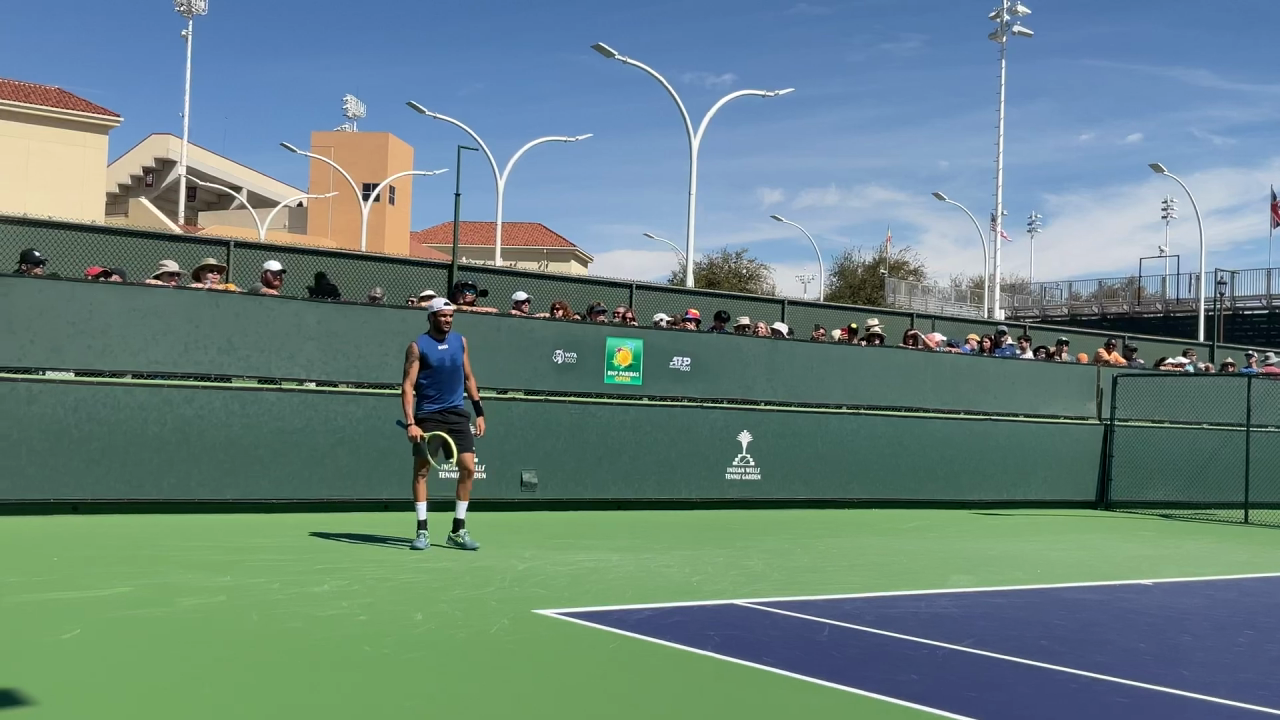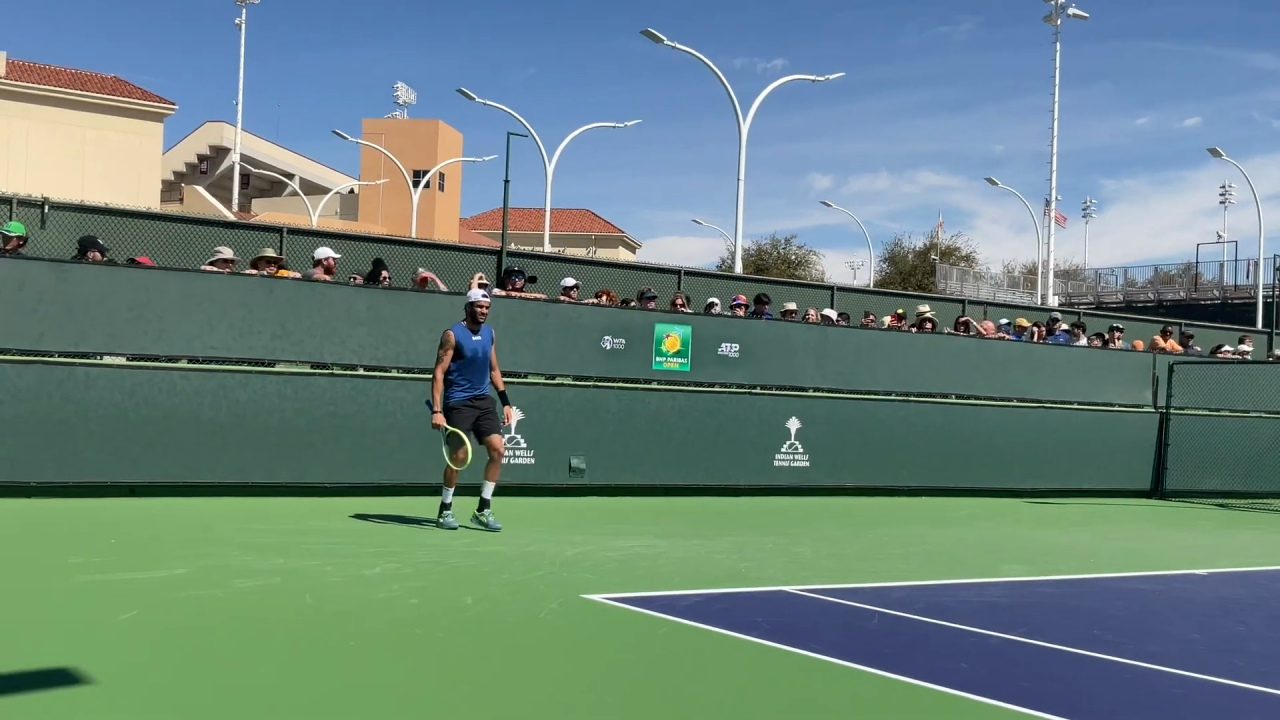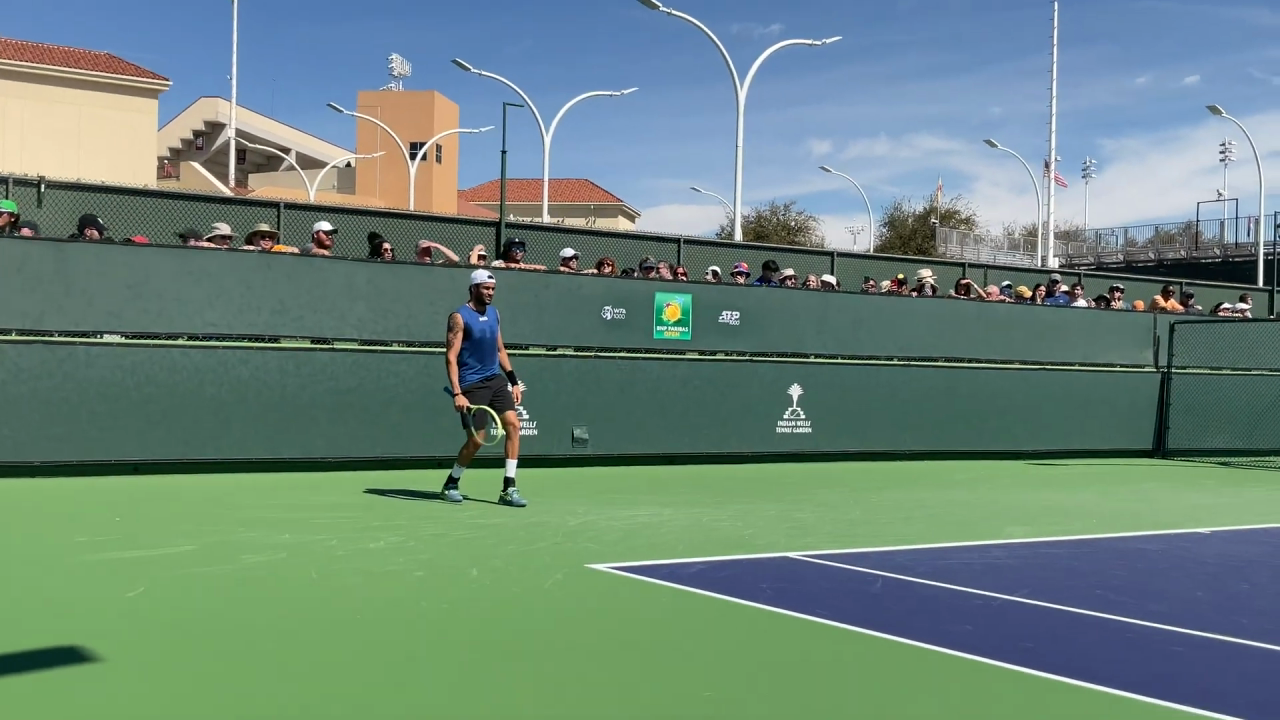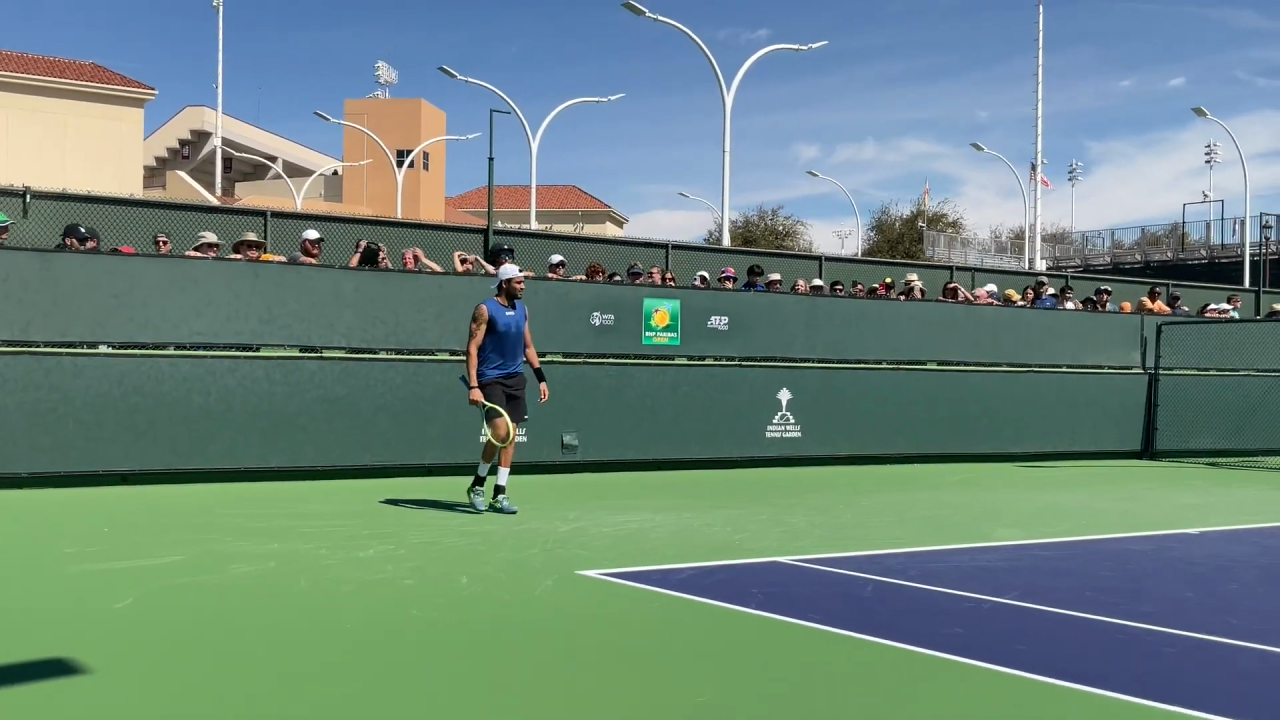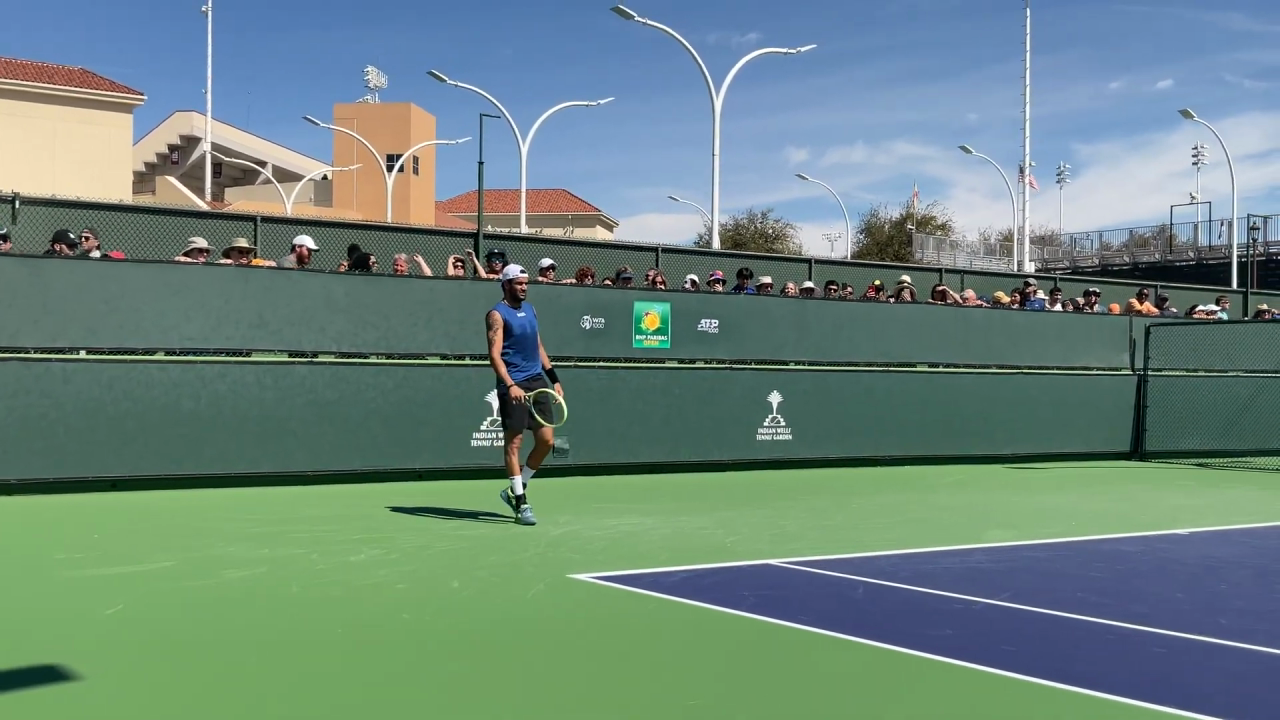
dt=1s
person 1, frame 1
left shoulder: (460, 341)
right shoulder: (418, 346)
left elbow: (468, 378)
right elbow: (407, 386)
left wrist: (479, 411)
right wrist: (410, 423)
left hip: (458, 414)
right hip: (428, 416)
left knee: (468, 468)
right knee: (421, 471)
left ankle: (458, 531)
right ankle: (422, 531)
person 1, frame 2
left shoulder: (489, 333)
right shoulder: (452, 335)
right elbow: (438, 373)
left wrist: (505, 401)
right wrist: (436, 410)
left hip: (484, 401)
right hip: (458, 403)
left knee: (497, 450)
right knee: (458, 457)
left ankle: (484, 509)
right ankle: (445, 511)
person 1, frame 3
left shoulder: (494, 313)
right shoulder: (459, 317)
right elbow: (451, 357)
left wrist: (513, 380)
right wrist: (457, 393)
left hip: (496, 380)
right hip: (472, 385)
left knee: (513, 426)
right knee: (476, 440)
left ankle: (509, 489)
right ankle: (451, 483)
person 1, frame 4
left shoulder: (522, 309)
right shoulder: (485, 309)
left elbow: (528, 346)
right elbow: (472, 348)
left wrist: (541, 378)
right wrist: (473, 386)
left hip: (516, 379)
right hip: (492, 380)
left knee: (510, 436)
right knee: (499, 434)
left ankle: (499, 496)
right ankle: (477, 484)
person 1, frame 5
left shoulder: (530, 309)
right shoulder: (497, 314)
right elbow: (495, 355)
left wrist: (554, 379)
right wrist: (510, 385)
left hip: (538, 382)
right hip: (514, 386)
left knee: (546, 441)
right knee: (513, 443)
left ankle: (516, 490)
right ankle: (522, 504)
